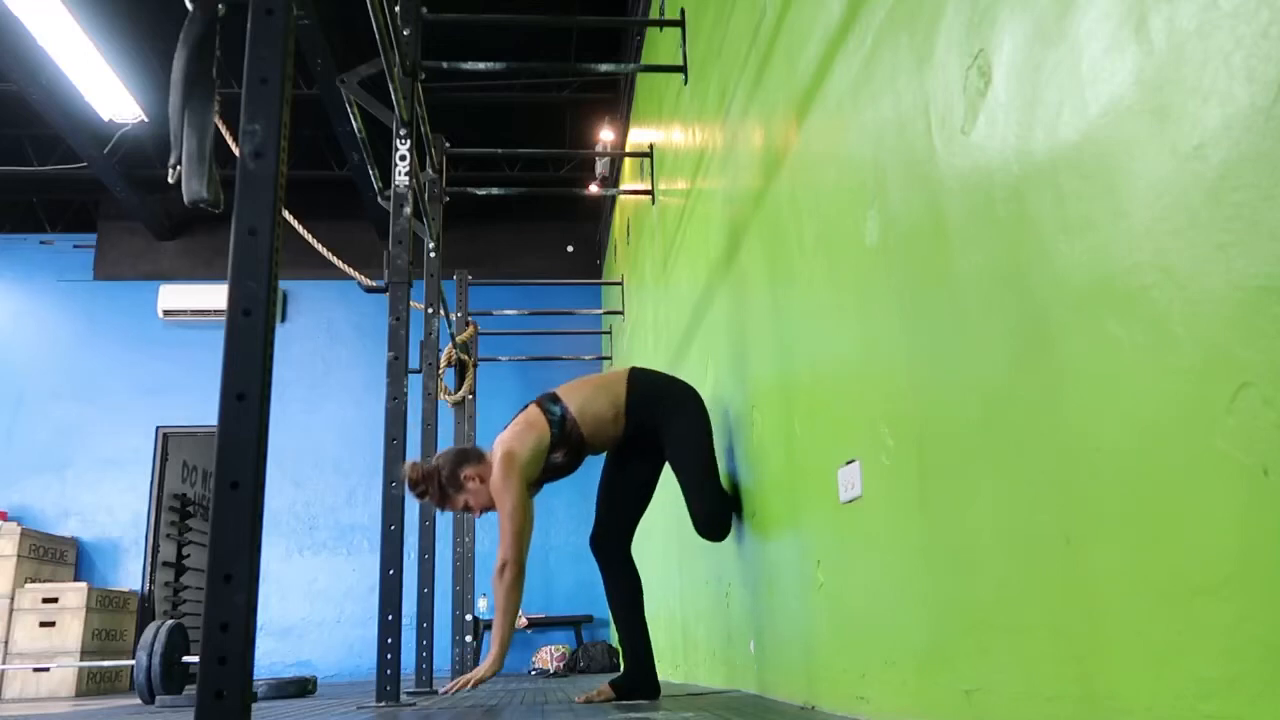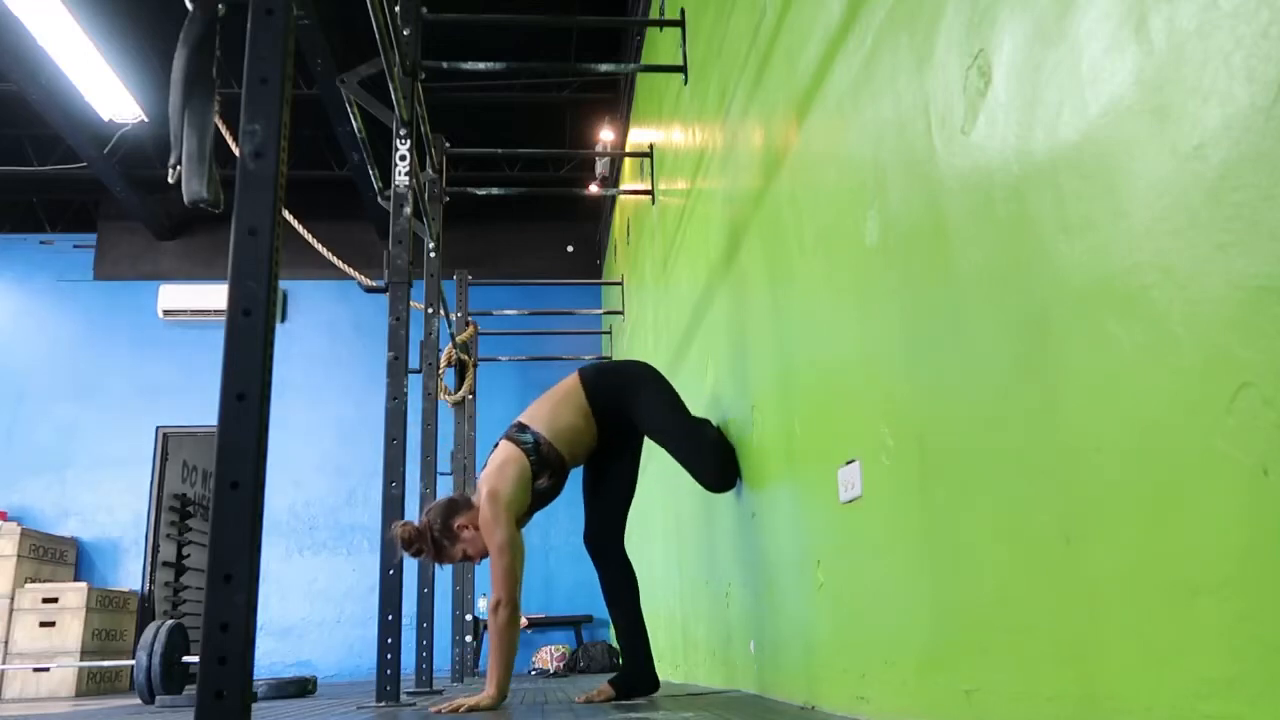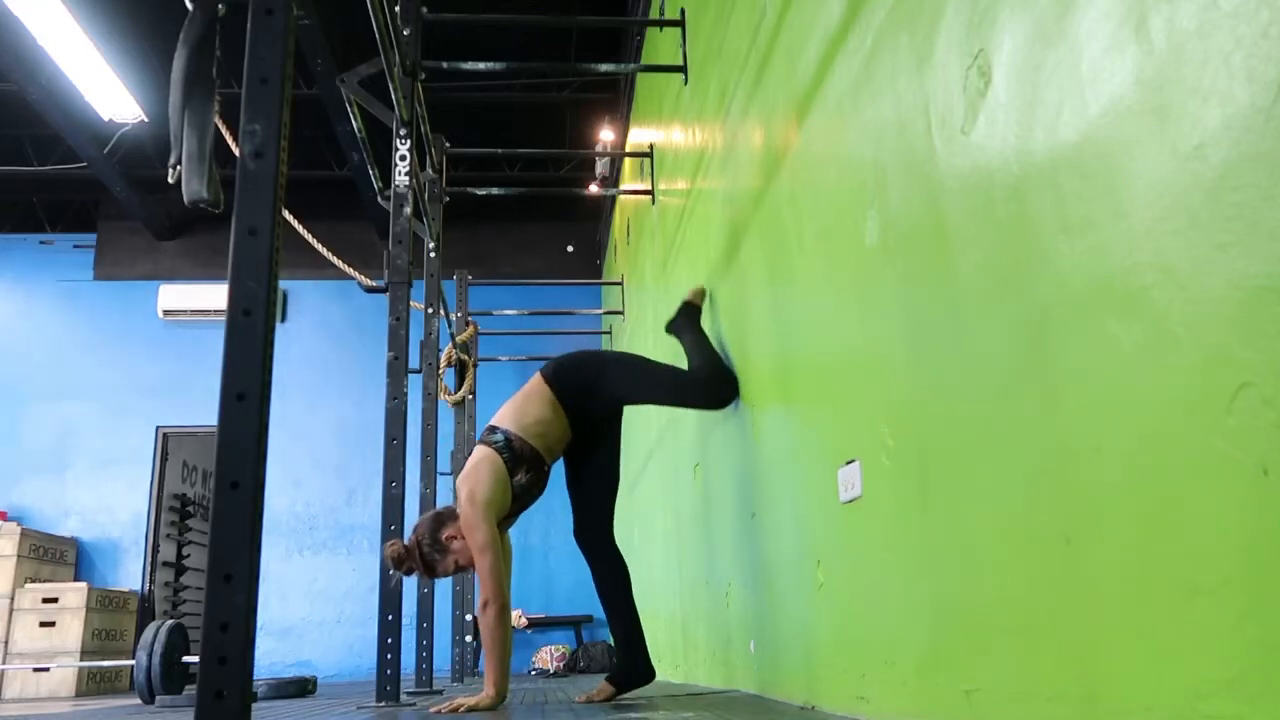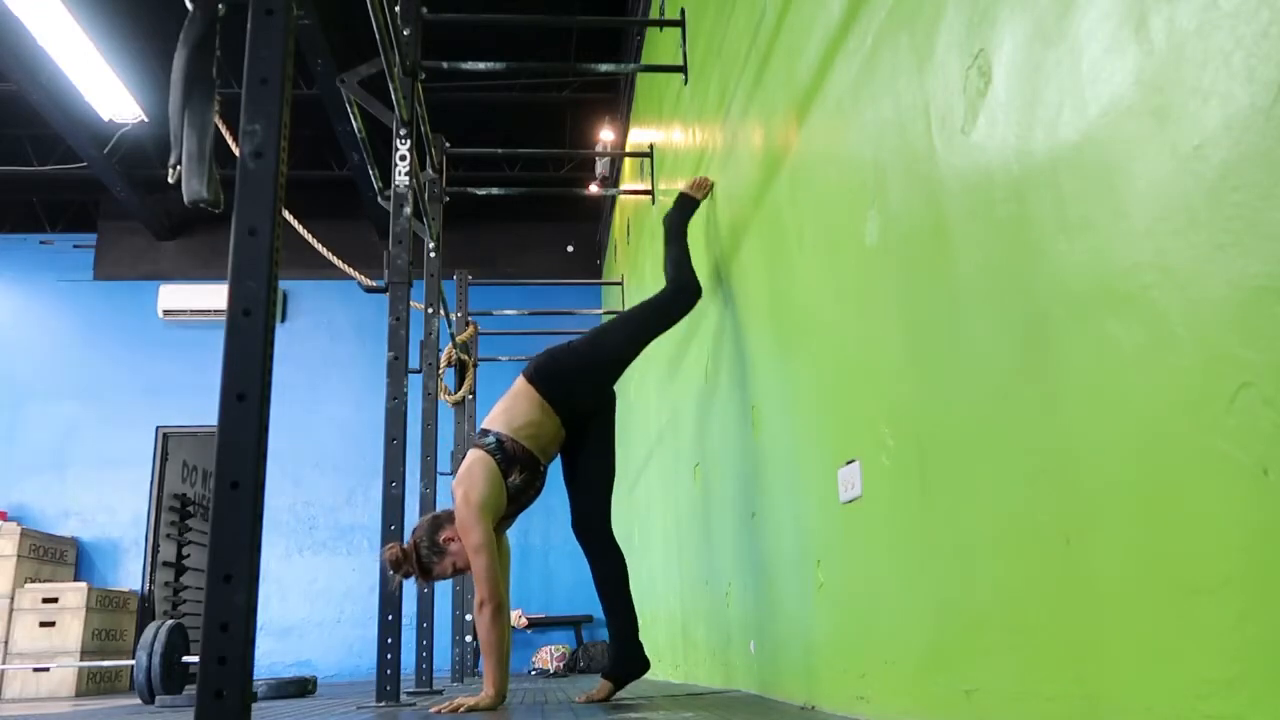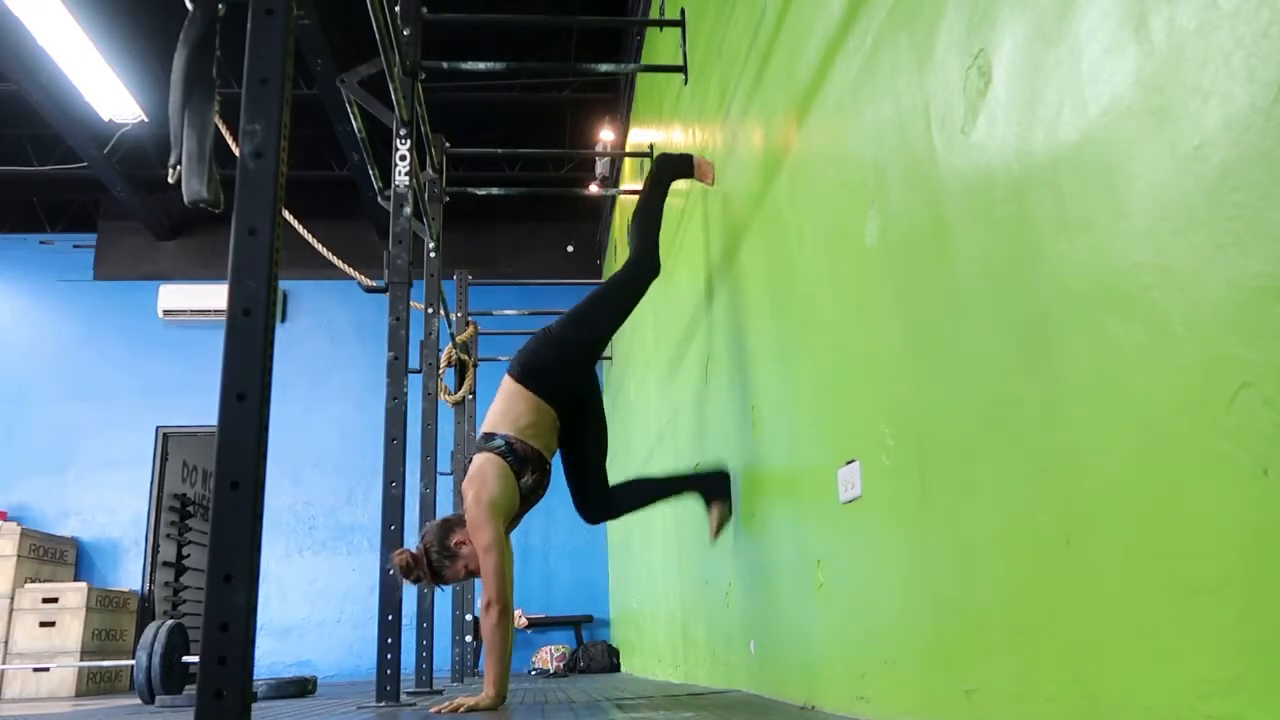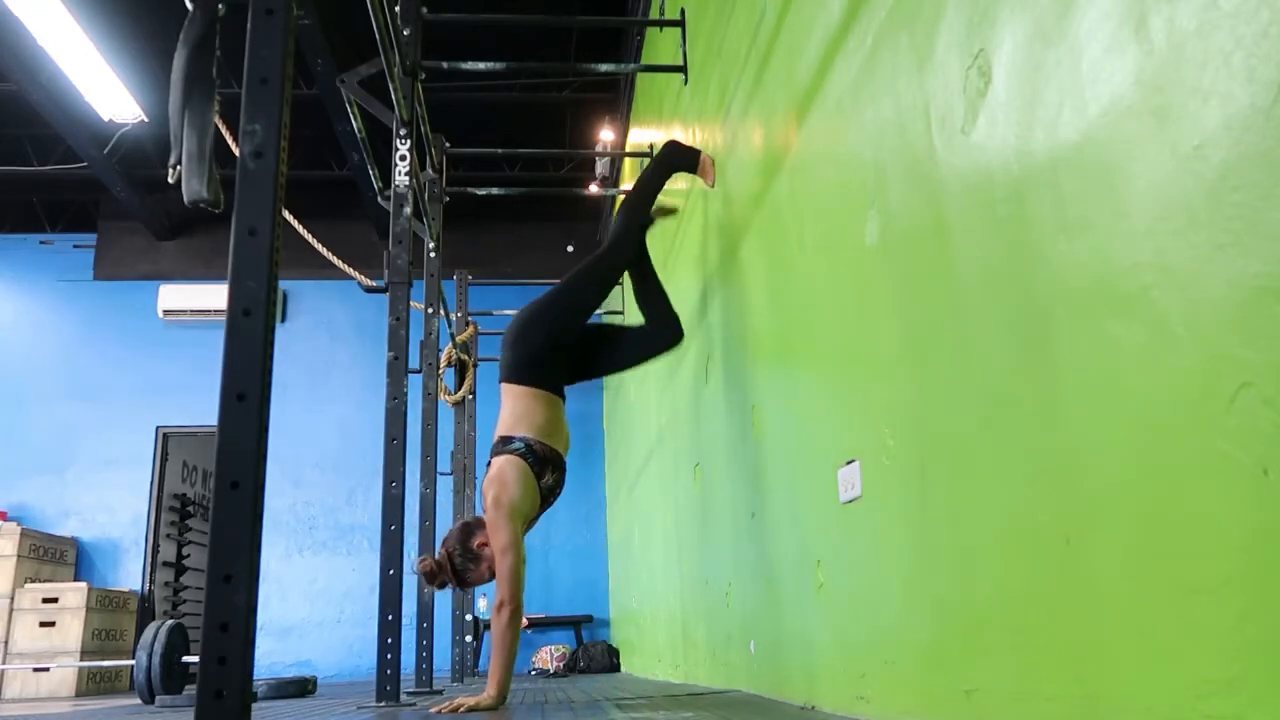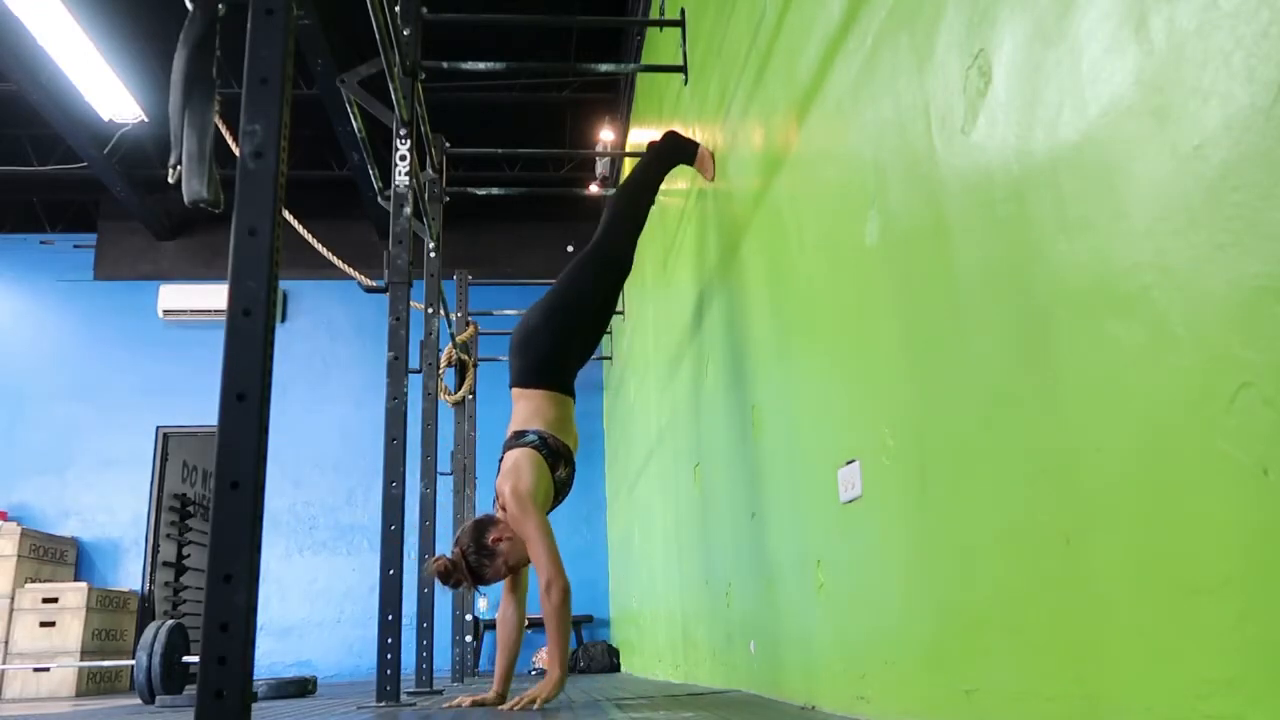
dt=0.4s
person 1, frame 1
left shoulder: (507, 462)
right shoulder: (509, 459)
left elbow: (509, 564)
right elbow: (510, 563)
left wrist: (496, 655)
right wrist: (497, 651)
left hip: (667, 405)
right hip: (639, 427)
left knee: (710, 524)
right knee: (608, 543)
left ankle: (719, 496)
right ankle: (639, 675)
person 1, frame 2
left shoulder: (494, 502)
right shoulder: (493, 500)
left elbow: (503, 603)
right elbow: (505, 603)
left wrist: (494, 691)
right wrist: (495, 688)
left hip: (628, 391)
right hip: (608, 411)
left knee: (716, 476)
right knee: (603, 543)
right ankle: (637, 671)
person 1, frame 3
left shoulder: (475, 504)
right shoulder: (487, 513)
left elbow: (492, 603)
right elbow: (495, 602)
left wrist: (493, 692)
right wrist: (495, 689)
left hip: (585, 382)
right hip: (581, 410)
left knee: (716, 389)
right knee: (594, 537)
left ankle: (687, 322)
right ankle: (632, 664)
person 1, frame 4
left shoulder: (471, 511)
right shoulder: (482, 518)
left elbow: (488, 603)
right elbow: (494, 604)
left wrist: (491, 692)
right wrist: (495, 688)
left hip: (571, 380)
right hip: (575, 406)
left knee: (680, 294)
right knee: (592, 530)
left ankle: (679, 213)
right ankle: (626, 658)
person 1, frame 5
left shoulder: (482, 509)
right shoulder: (487, 513)
left elbow: (494, 605)
right elbow: (499, 605)
left wrist: (490, 693)
right wrist: (493, 691)
left hip: (554, 367)
right hip: (559, 385)
left knee: (641, 266)
right knee: (595, 505)
left ankle: (668, 169)
right ankle: (705, 483)
person 1, frame 6
left shoulder: (502, 508)
right shoulder: (504, 510)
left elbow: (507, 605)
right elbow: (508, 605)
left wrist: (493, 693)
right wrist: (495, 690)
left hip: (539, 347)
right hip: (543, 356)
left knee: (617, 246)
left ankle: (677, 158)
person 1, frame 7
left shoulder: (517, 502)
right shoulder: (512, 511)
left elbow: (555, 588)
right elbow: (515, 601)
left wrist: (555, 676)
right wrist: (498, 686)
left hip: (546, 347)
right hip: (546, 357)
left knee: (611, 243)
right knee: (611, 252)
left ankle: (676, 152)
